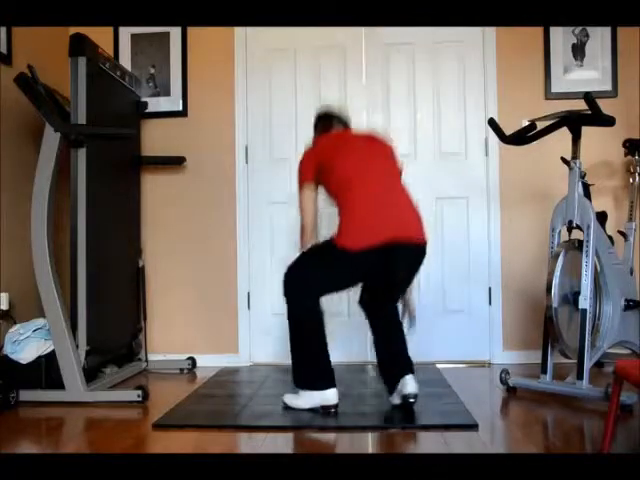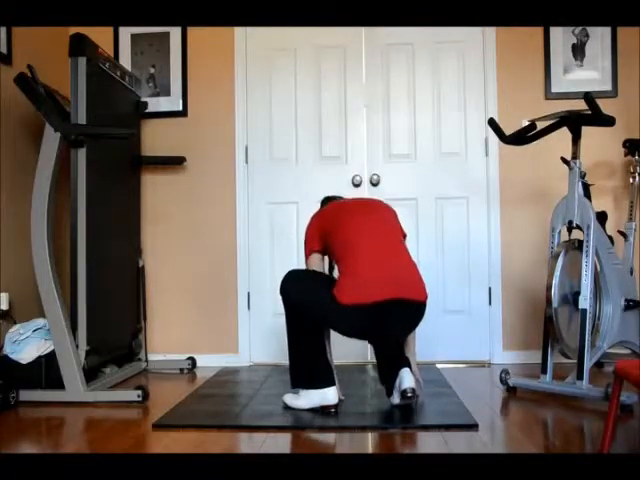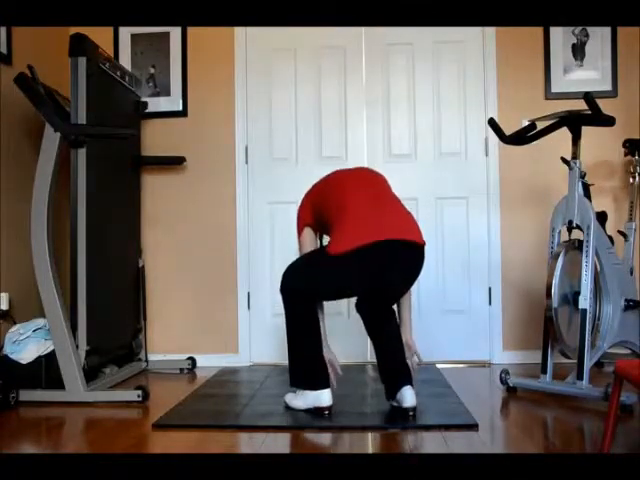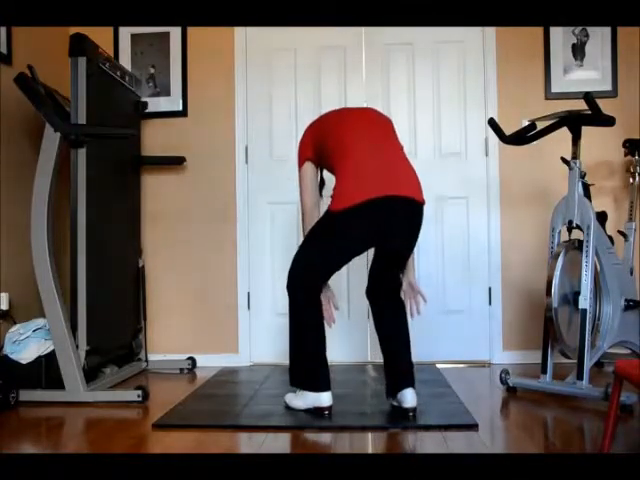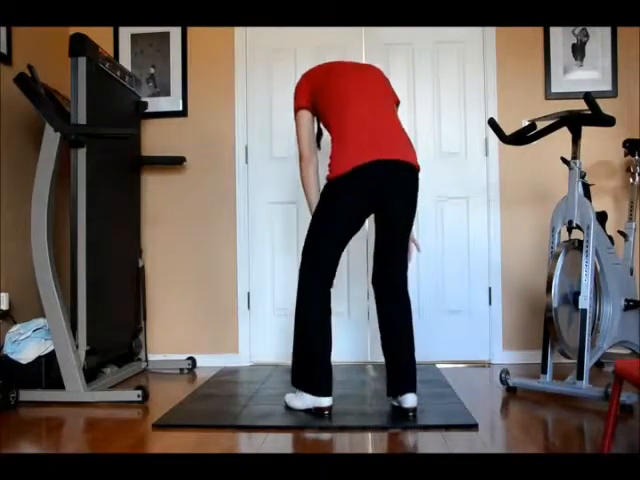
dt=1s
person 1, frame 1
left shoulder: (314, 153)
right shoulder: (379, 143)
left elbow: (309, 229)
right wrist: (402, 285)
left hip: (362, 242)
right hip: (413, 241)
left knee: (298, 283)
right knee: (380, 302)
left ankle: (318, 388)
right ankle: (402, 379)
person 1, frame 2
left shoulder: (320, 219)
right shoulder: (384, 209)
left elbow: (318, 288)
left wrist: (326, 363)
right wrist: (409, 355)
left hip: (360, 306)
right hip: (414, 306)
left knee: (294, 286)
left ankle: (319, 388)
right ankle: (399, 375)
person 1, frame 3
left shoulder: (313, 199)
right shoulder: (374, 179)
left elbow: (313, 276)
left wrist: (323, 346)
right wrist: (405, 331)
left hip: (359, 251)
right hip: (412, 250)
left knee: (294, 285)
right knee: (376, 305)
left ankle: (315, 390)
right ankle: (402, 388)
person 1, frame 4
left shoulder: (314, 133)
right shoulder: (379, 119)
left elbow: (311, 212)
left wrist: (321, 282)
right wrist: (407, 273)
left hip: (358, 204)
right hip: (411, 202)
left knee: (302, 282)
right knee: (385, 290)
left ankle: (315, 390)
right ankle: (404, 389)
person 1, frame 5
left shoulder: (310, 81)
right shoulder: (375, 74)
left elbow: (308, 156)
left wrist: (319, 217)
right wrist: (400, 224)
left hip: (354, 171)
right hip: (404, 167)
left knee: (315, 277)
right knee: (392, 281)
left ankle: (316, 391)
right ankle: (405, 390)
